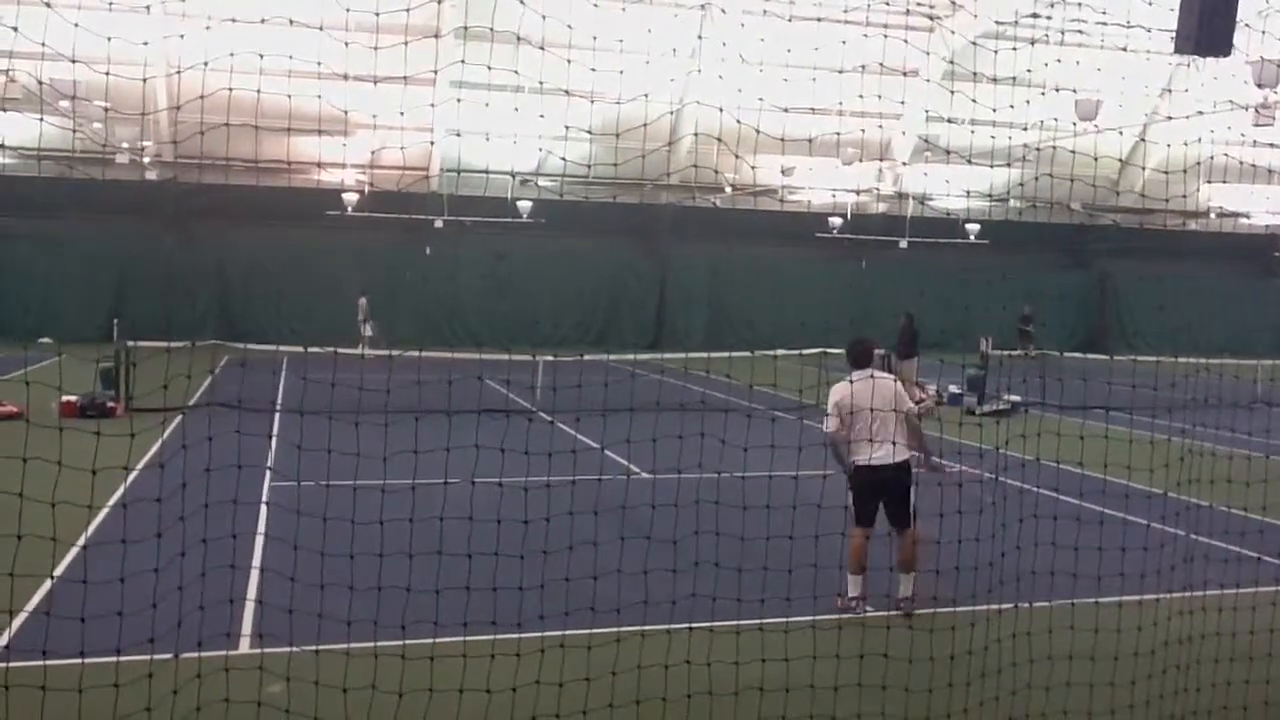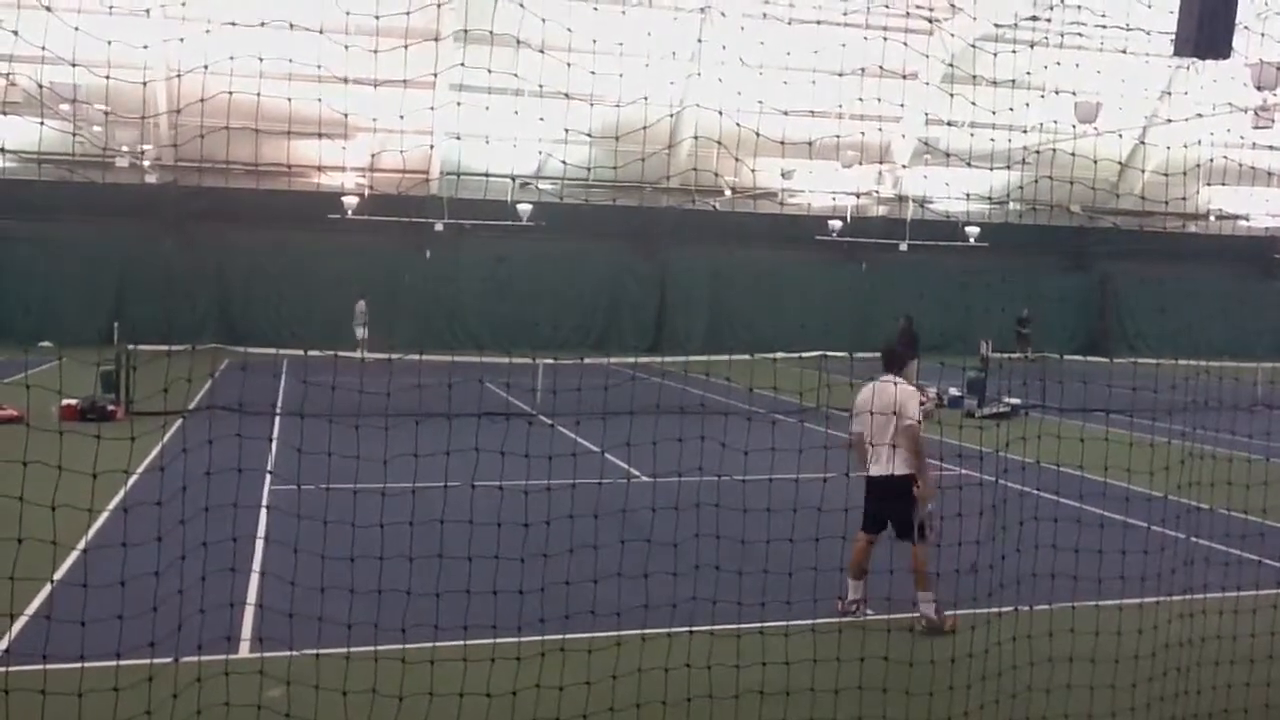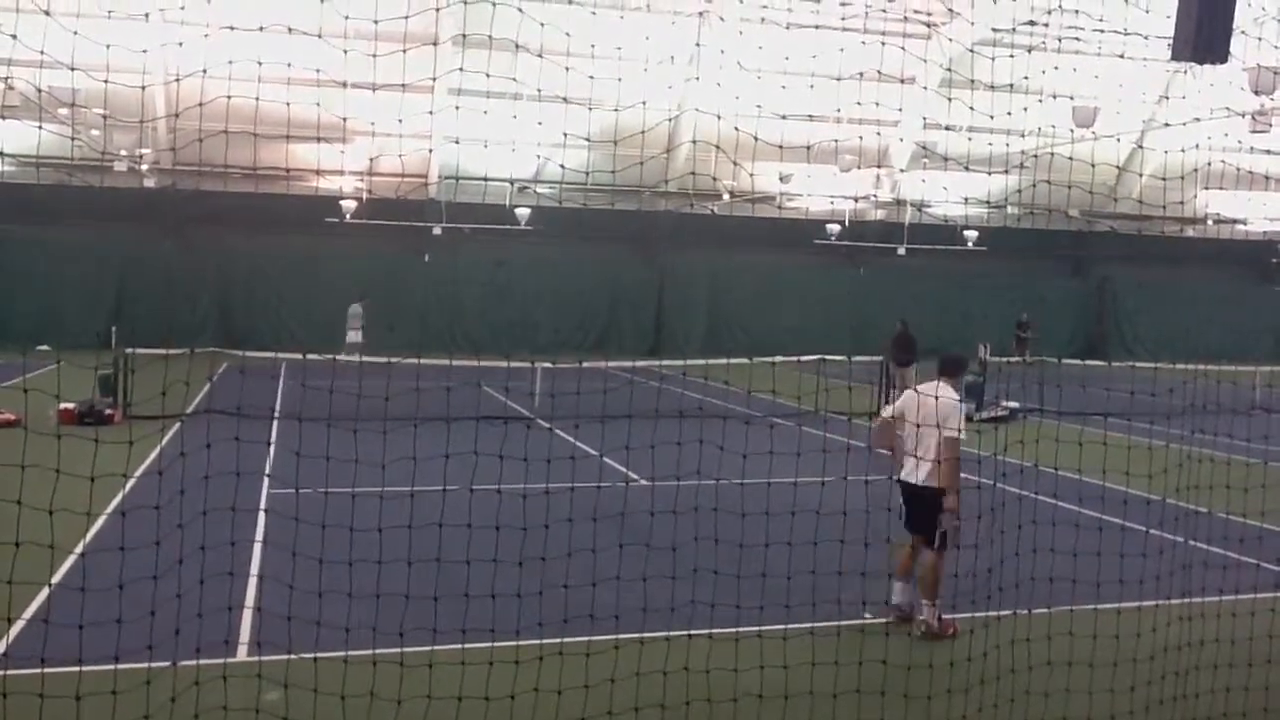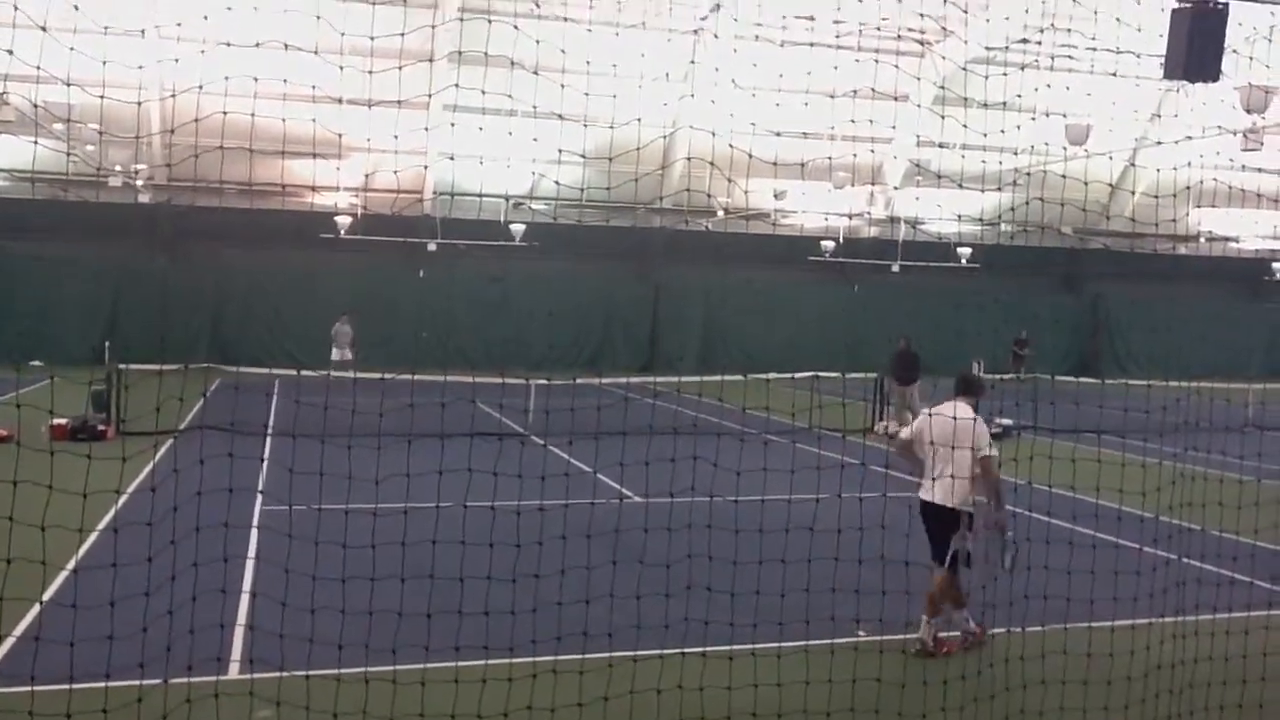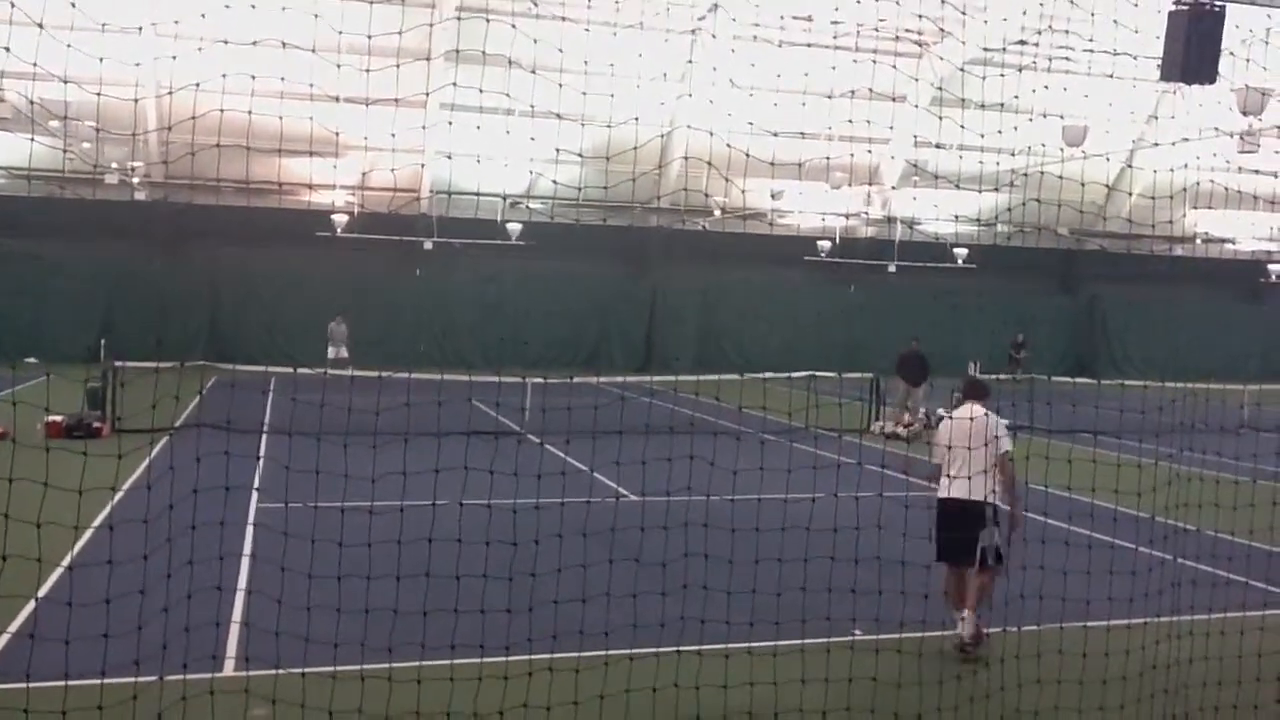
dt=0.4s
person 1, frame 1
left shoulder: (838, 391)
right shoulder: (892, 383)
left elbow: (833, 438)
right elbow: (912, 423)
left wrist: (846, 467)
left hip: (863, 468)
right hip: (897, 466)
left knee: (860, 531)
right knee: (905, 532)
left ankle: (854, 597)
right ankle: (905, 596)
person 1, frame 2
left shoulder: (865, 393)
right shoulder: (907, 392)
left elbow: (857, 440)
right elbow: (912, 439)
right wrist: (923, 478)
left hip: (876, 476)
right hip: (903, 477)
left knee: (866, 537)
right knee: (918, 542)
left ankle: (853, 599)
right ankle: (928, 612)
person 1, frame 3
left shoulder: (912, 393)
right shoulder: (953, 402)
left elbow: (882, 423)
right elbow: (950, 452)
right wrist: (952, 494)
left hip: (908, 479)
right hip: (935, 485)
left knee: (914, 541)
right knee: (934, 550)
left ankle: (899, 602)
right ankle: (929, 619)
person 1, frame 4
left shoulder: (929, 415)
right shoulder: (976, 423)
left elbow: (901, 444)
right elbow: (989, 472)
right wrist: (998, 509)
left hip: (929, 501)
right hip: (956, 505)
left knee: (948, 567)
right knee: (945, 571)
left ankle: (969, 627)
right ankle: (926, 638)
person 1, frame 5
left shoulder: (944, 423)
right shoulder: (993, 421)
right elbow: (1006, 469)
right wrist: (1015, 507)
left hip: (947, 500)
right hip: (979, 502)
left knee: (955, 567)
right knee: (986, 569)
left ankle: (967, 627)
right ankle: (966, 631)
